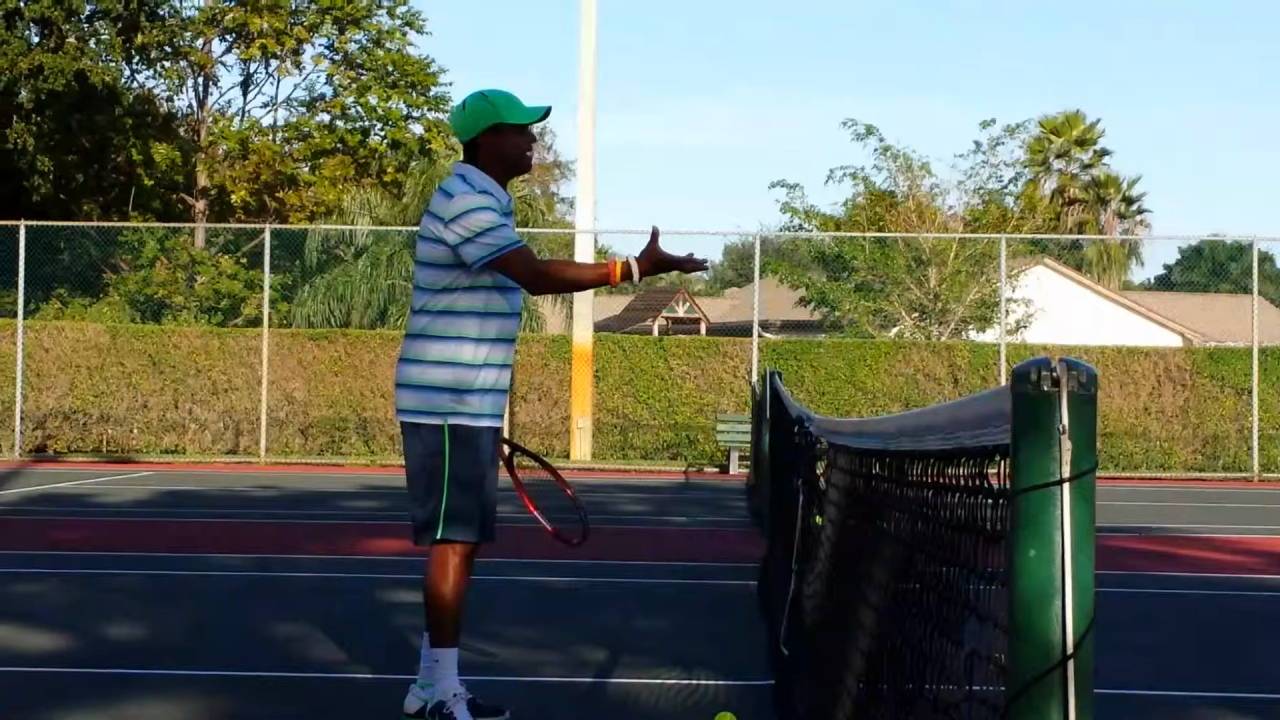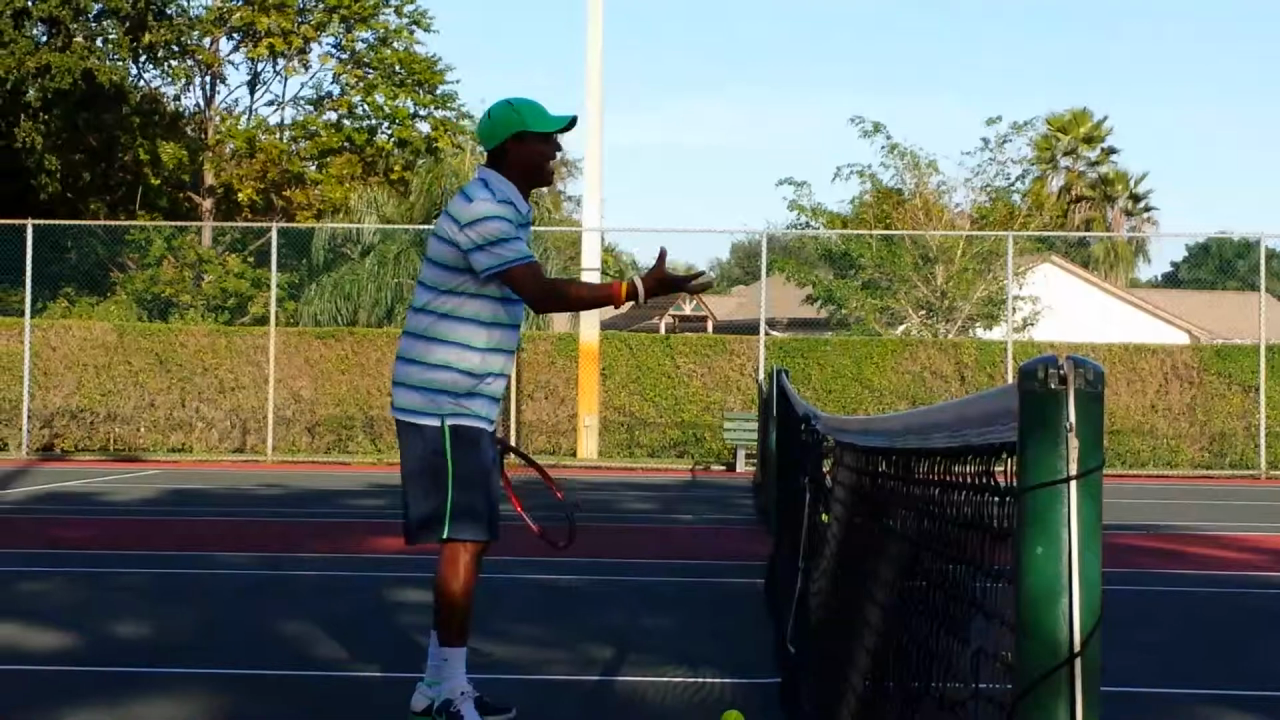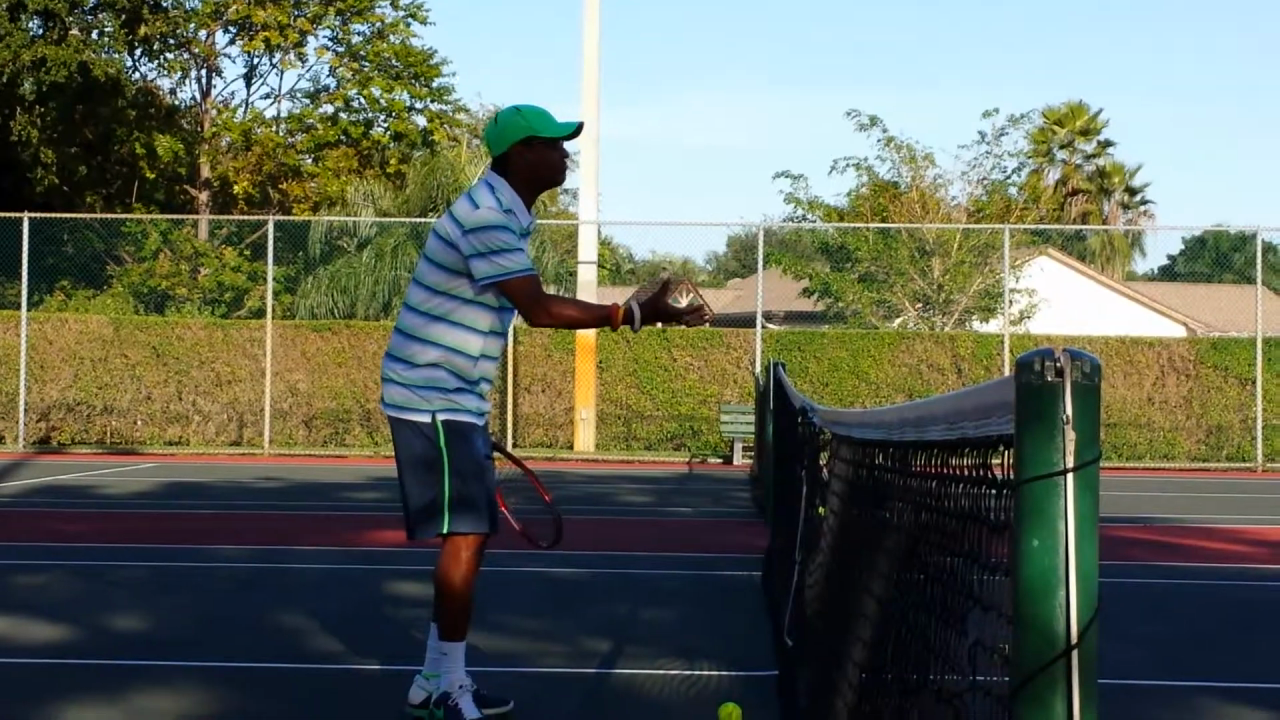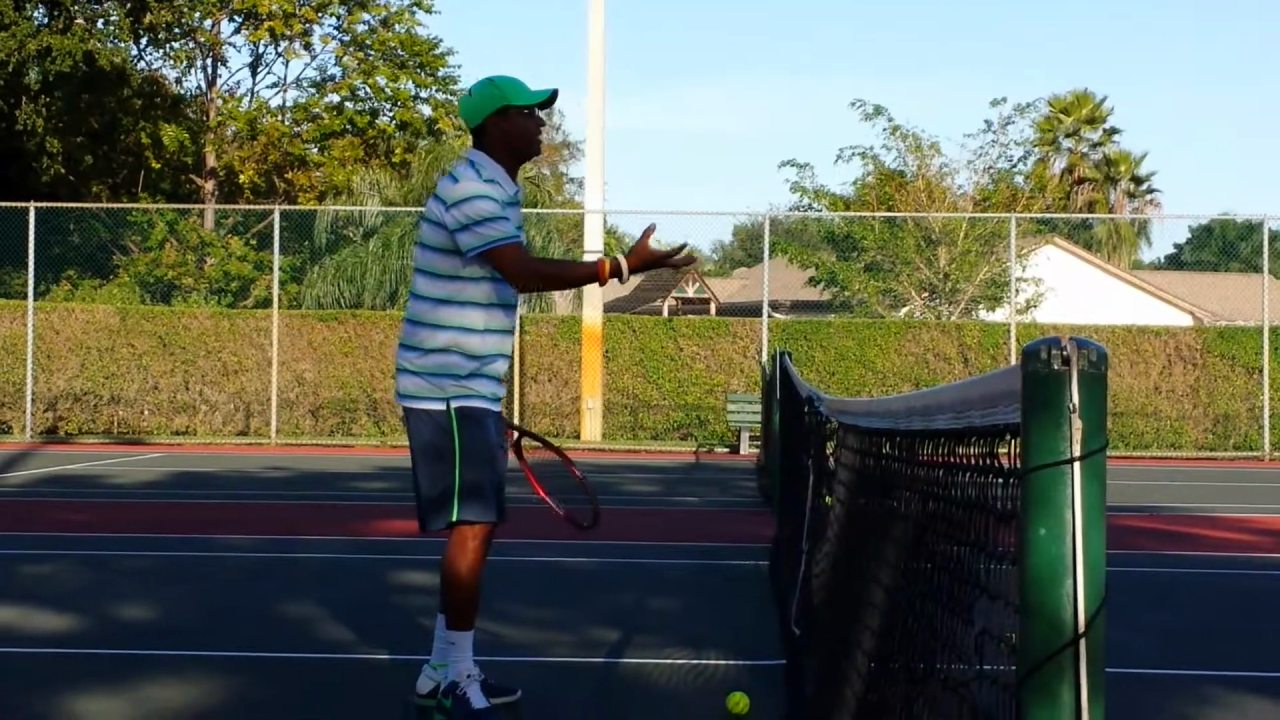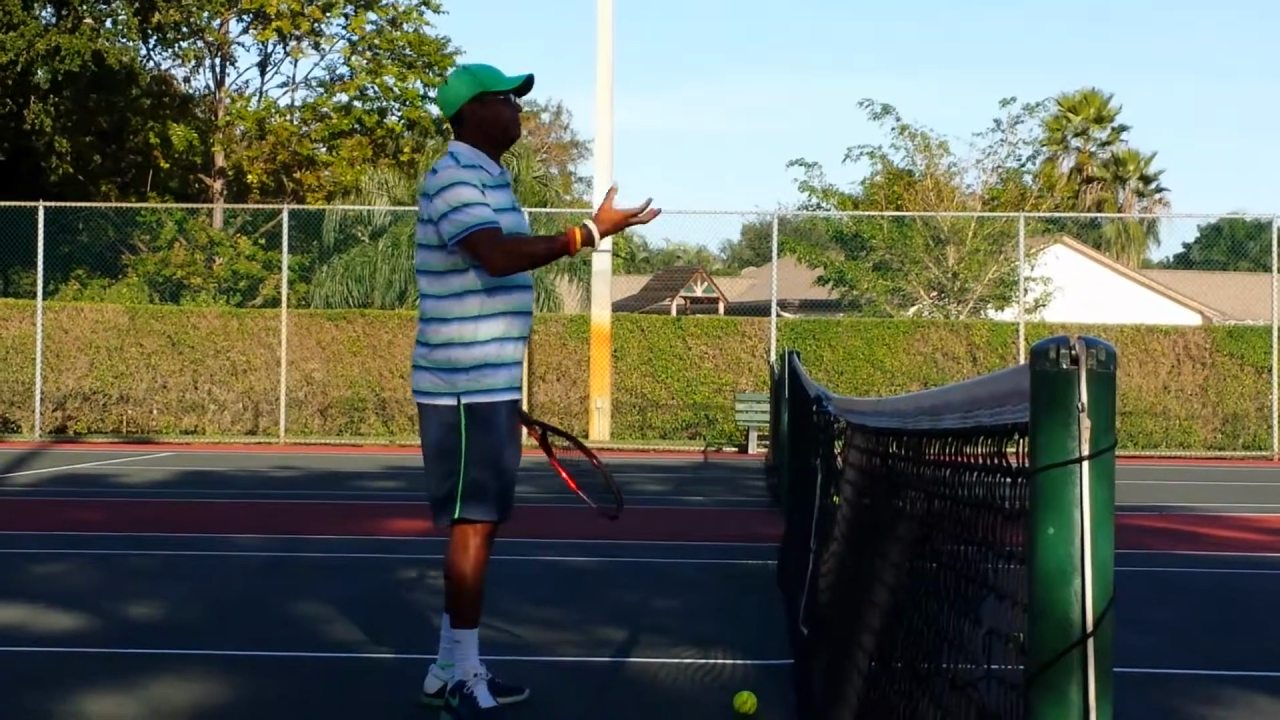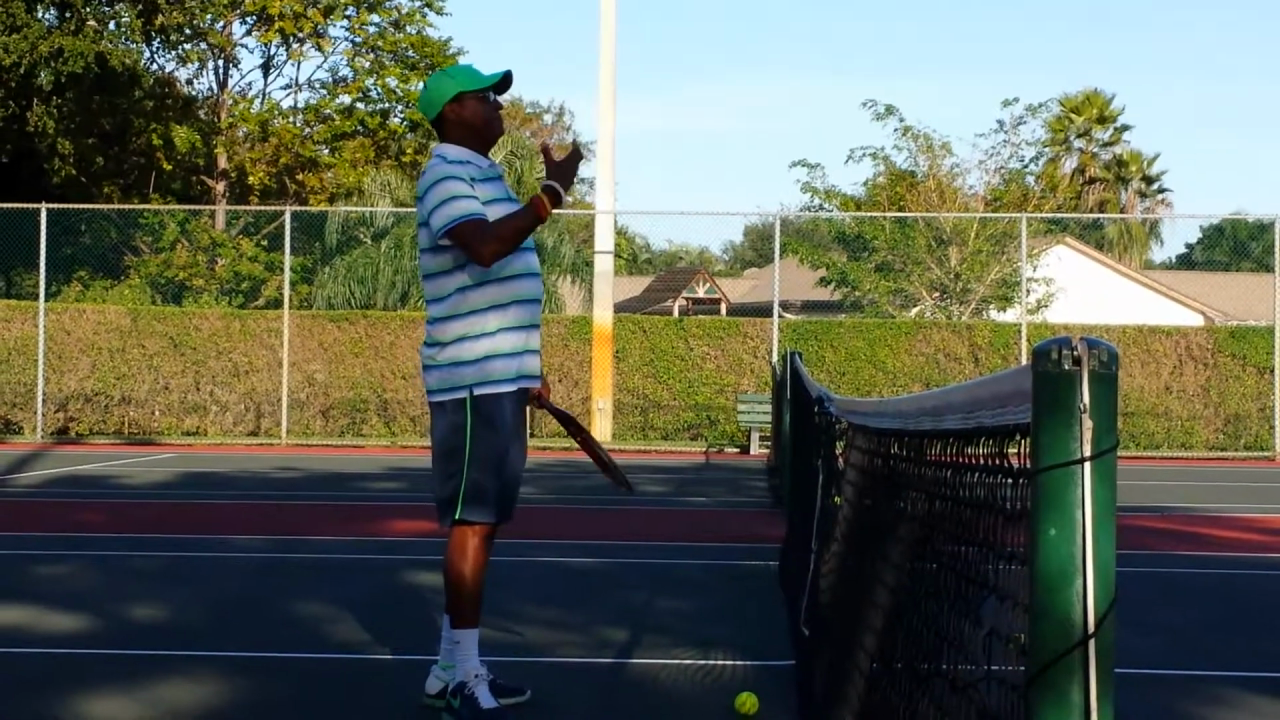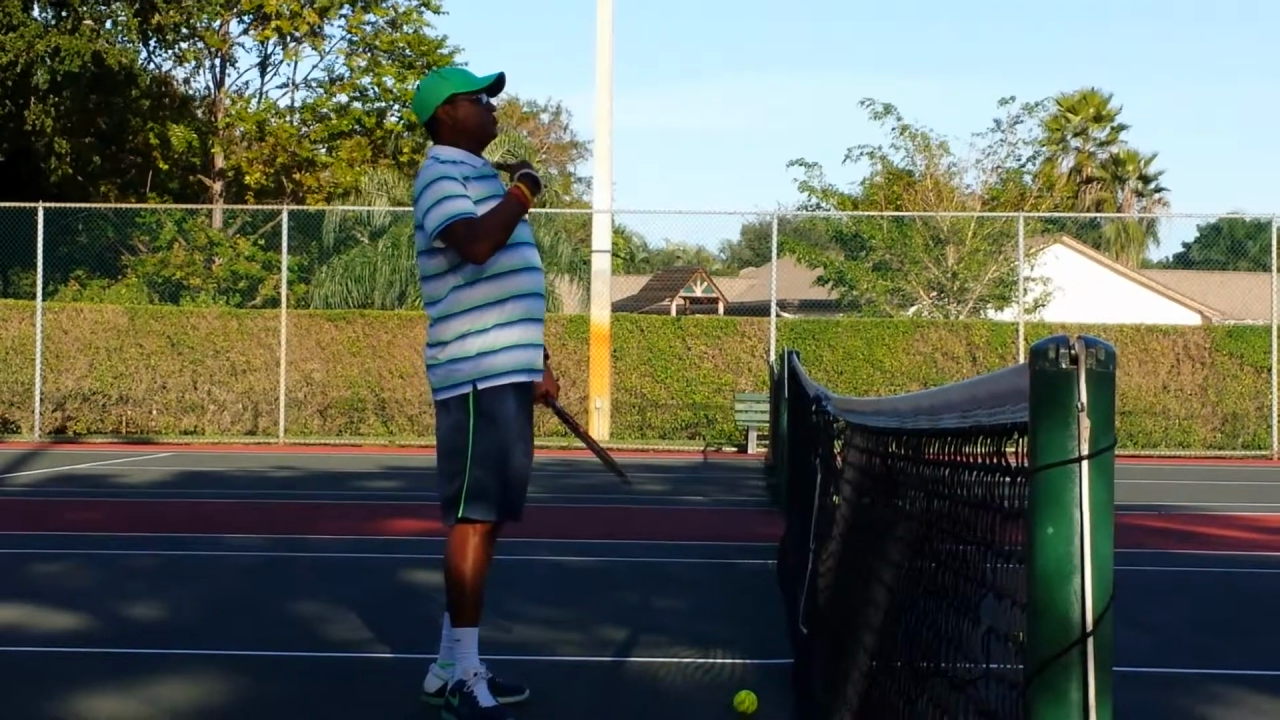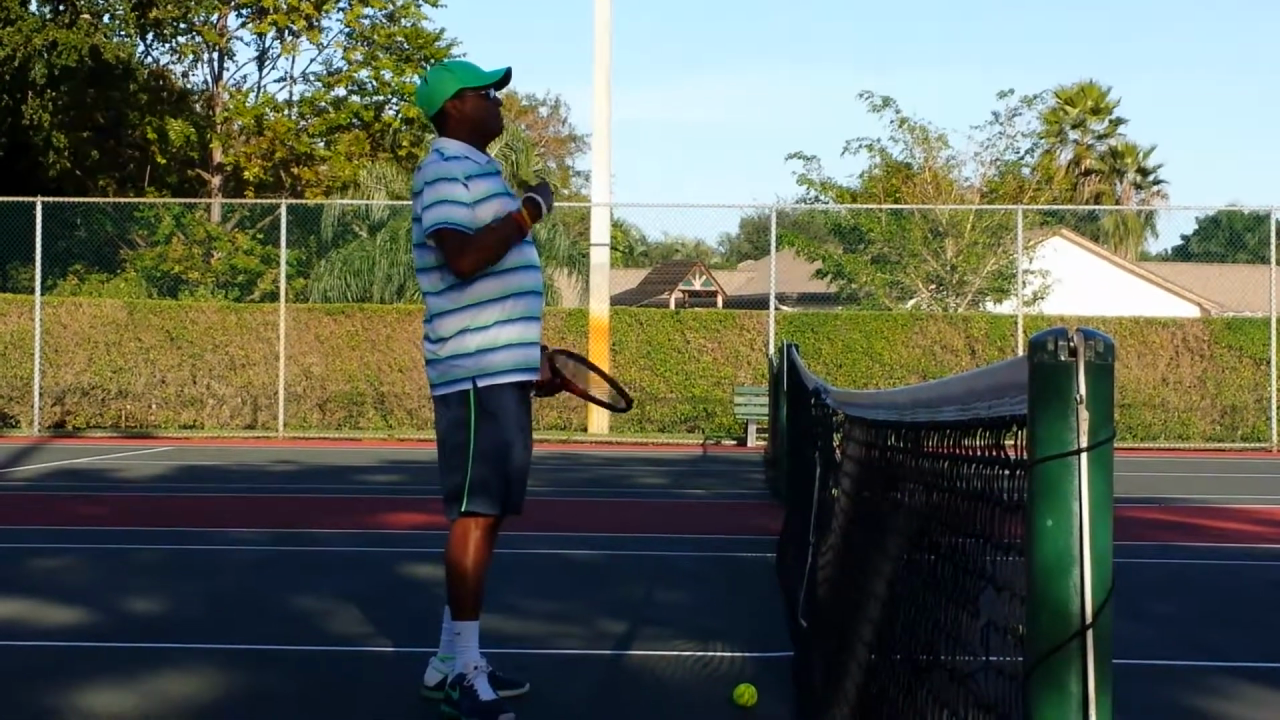
dt=0.3s
person 1, frame 1
left shoulder: (483, 199)
right shoulder: (465, 199)
right elbow: (536, 275)
right wrist: (634, 268)
left hip: (464, 404)
right hip: (446, 404)
left knee: (462, 541)
right knee: (455, 541)
person 1, frame 2
left shoulder: (503, 207)
right shoulder: (484, 207)
right elbow: (542, 293)
right wrist: (637, 288)
left hip: (462, 402)
right hip: (442, 402)
left knee: (471, 538)
right knee: (465, 539)
person 1, frame 3
left shoulder: (506, 211)
right shoulder: (487, 212)
right elbow: (538, 309)
right wrist: (634, 314)
left hip: (453, 397)
right hip: (432, 398)
left knee: (469, 533)
right knee: (466, 534)
person 1, frame 4
left shoulder: (496, 189)
right shoulder: (470, 186)
right elbow: (523, 274)
right wrist: (623, 266)
left hip: (469, 387)
right hip: (448, 388)
left knee: (477, 523)
right knee: (473, 523)
left ankle: (447, 668)
person 1, frame 5
left shoulder: (489, 178)
right shoulder: (453, 175)
right elbow: (498, 257)
right wrist: (594, 230)
left hip: (487, 383)
right hip: (463, 384)
left knee: (483, 519)
right knee: (475, 520)
left ankle: (455, 667)
person 1, frame 6
left shoulder: (484, 174)
right shoulder: (447, 174)
right elbow: (484, 247)
left wrist: (528, 372)
right wrist: (553, 194)
left hip: (499, 376)
right hip: (473, 380)
left knee: (485, 518)
right knee: (473, 519)
left ankle: (458, 666)
person 1, frame 7
left shoulder: (480, 174)
right shoulder: (442, 174)
right elbow: (476, 246)
left wrist: (537, 363)
right wrist: (525, 190)
left hip: (504, 373)
right hip: (476, 375)
left knee: (487, 517)
right knee: (475, 517)
left ankle: (455, 665)
person 1, frame 8
left shoulder: (481, 169)
right shoulder: (444, 169)
right elbow: (463, 260)
left wrist: (539, 354)
right wrist: (530, 214)
left hip: (503, 368)
right hip: (476, 371)
left knee: (487, 511)
right knee: (475, 511)
left ankle: (453, 660)
